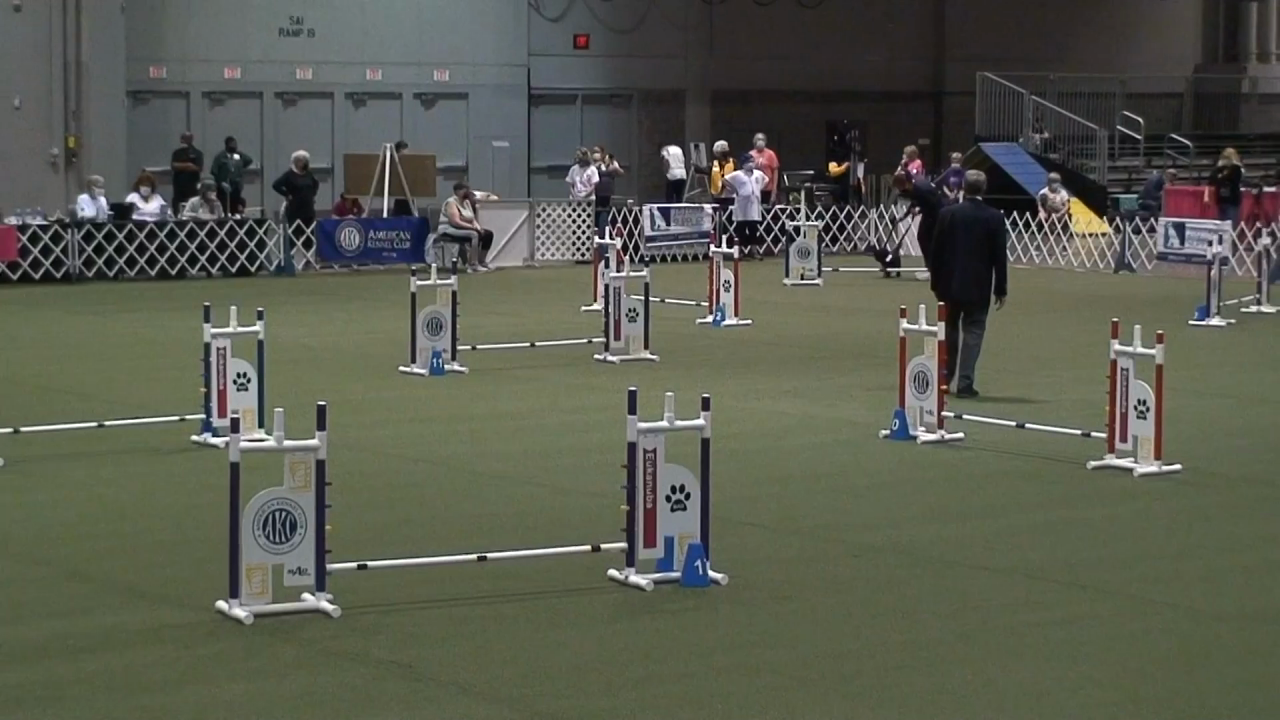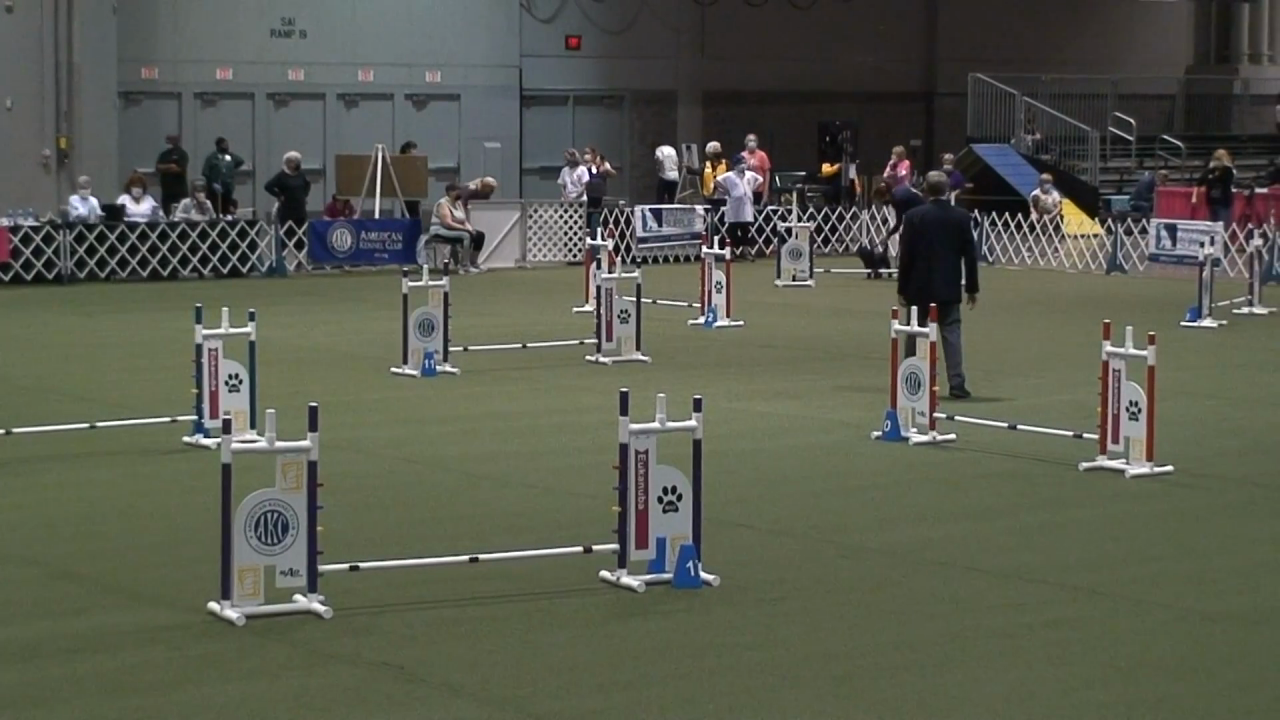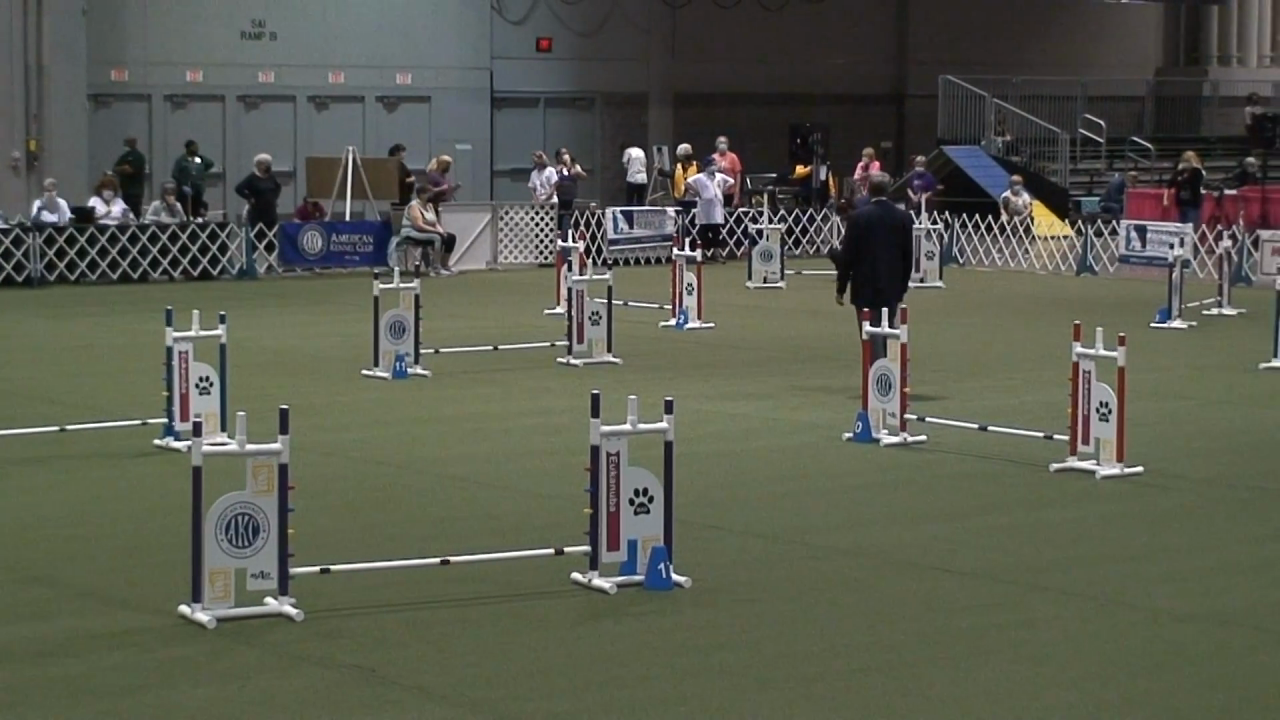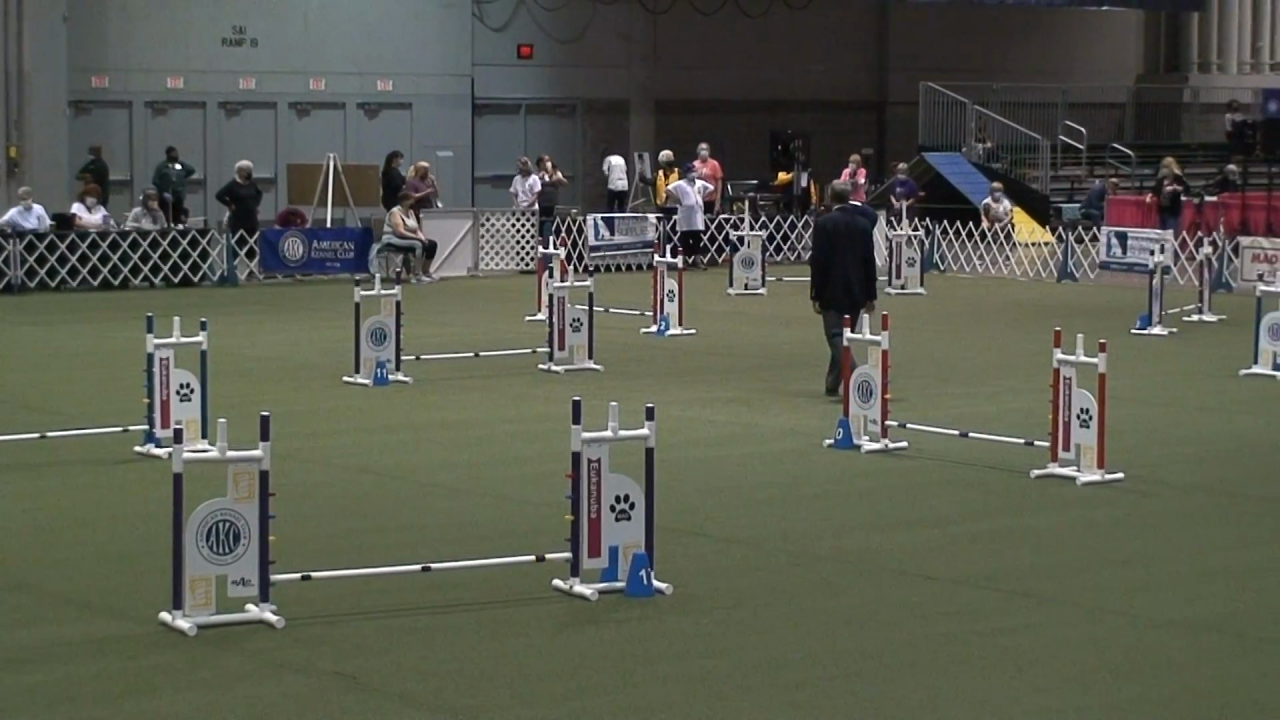
dt=0.5s
person 1, frame 1
left shoulder: (947, 213)
right shoulder: (994, 217)
left elbow: (936, 252)
right elbow: (1000, 256)
left wrist: (936, 283)
right wrist: (1001, 289)
left hip: (949, 284)
right hip: (978, 287)
left knee: (950, 331)
right knee: (973, 332)
left ankle: (944, 378)
right ankle: (965, 384)
person 1, frame 2
left shoulder: (914, 216)
right shoulder: (961, 216)
left elbow: (905, 255)
right elbow: (970, 254)
left wrist: (902, 288)
right wrist: (972, 287)
left hip: (919, 286)
right hip: (949, 287)
left knee: (913, 333)
right knee: (951, 333)
right ankle: (956, 383)
person 1, frame 3
left shoulder: (857, 217)
right shoulder: (904, 217)
left elbow: (847, 254)
right elbow: (908, 255)
left wrist: (840, 288)
right wrist: (902, 286)
left hip: (865, 288)
right hip: (892, 287)
person 1, frame 4
left shoulder: (824, 223)
right shoulder: (864, 223)
left elbow: (817, 261)
right elbow: (870, 262)
left wrist: (815, 294)
right wrist: (871, 295)
left hip: (832, 292)
right hip: (856, 292)
left knee: (835, 335)
right knee: (843, 335)
right ankle: (833, 384)
